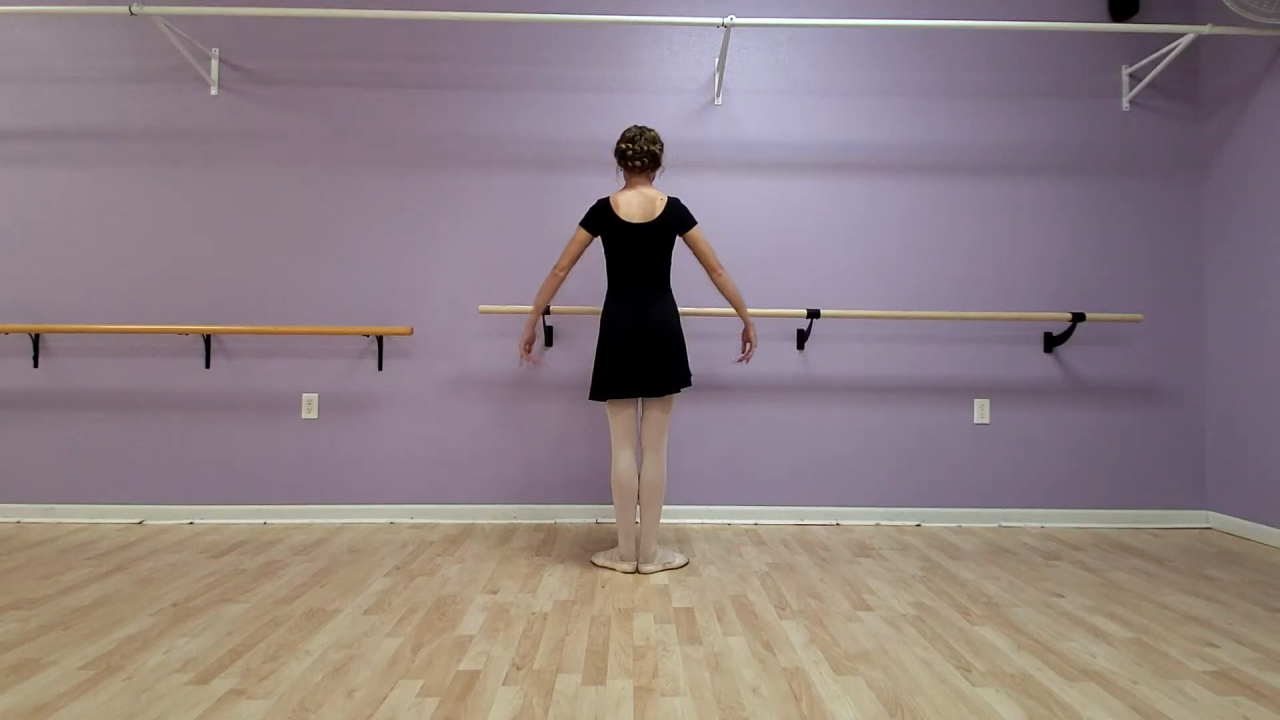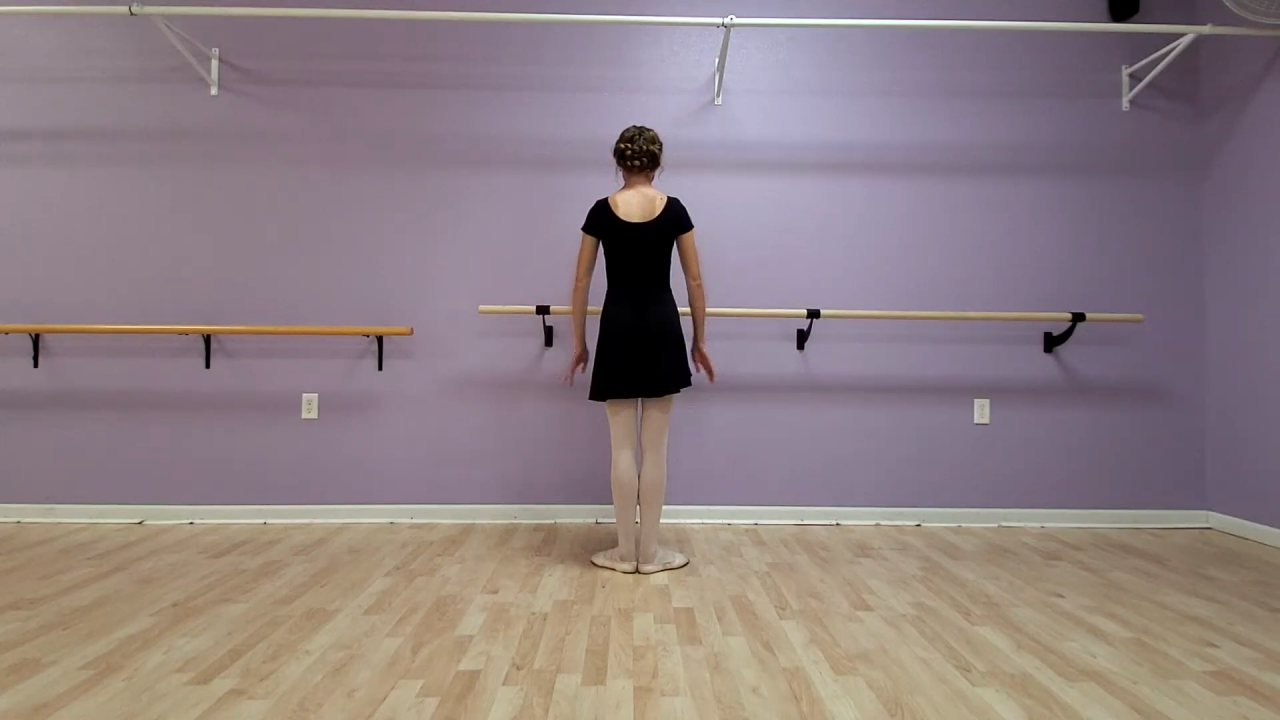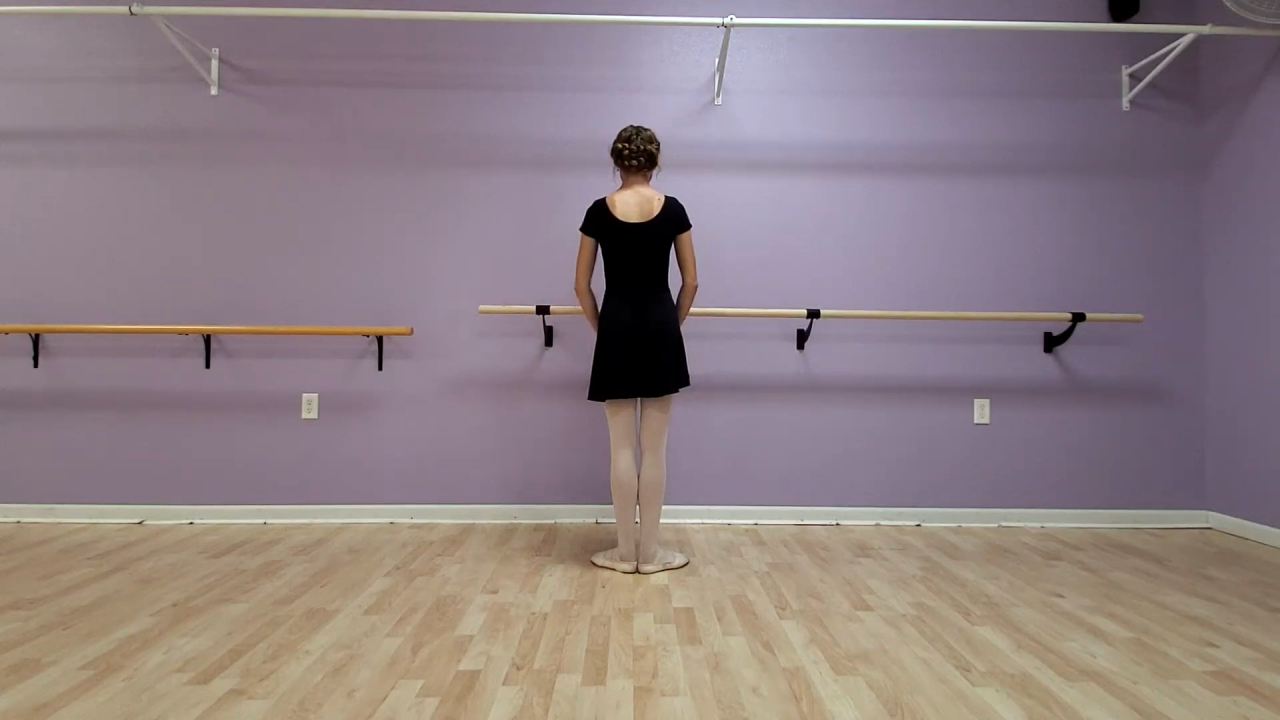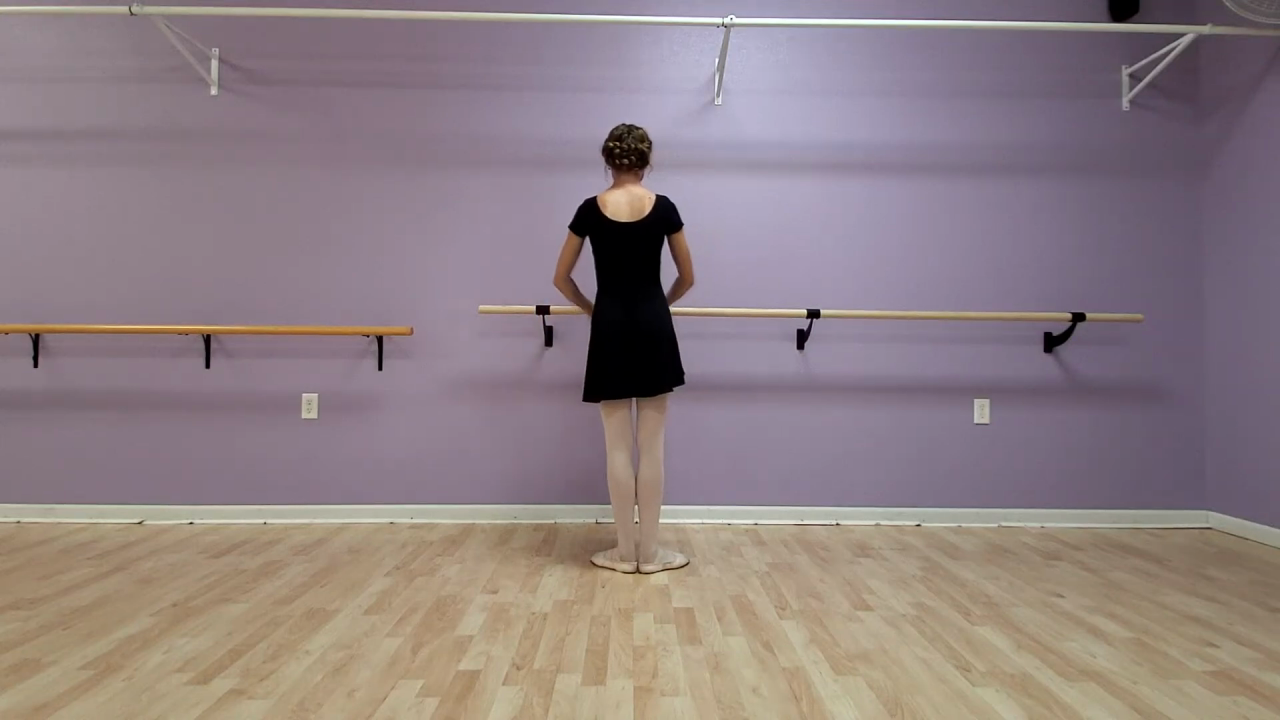
dt=0.5s
person 1, frame 1
left shoulder: (603, 210)
right shoulder: (674, 209)
left elbow: (559, 271)
right elbow: (716, 271)
left wrist: (532, 326)
right wrist: (746, 322)
left hip: (619, 328)
right hip: (661, 328)
left knee: (623, 445)
right knee: (654, 447)
left ankle: (626, 551)
right ankle: (649, 551)
person 1, frame 2
left shoulder: (602, 211)
right shoulder: (673, 209)
left elbow: (581, 284)
right elbow: (695, 281)
left wrist: (578, 342)
right wrist: (700, 340)
left hip: (619, 329)
right hip: (661, 328)
left knee: (622, 446)
right knee: (654, 447)
left ankle: (625, 551)
right ankle: (649, 551)
person 1, frame 3
left shoulder: (599, 211)
right shoulder: (672, 209)
left elbow: (582, 284)
right elbow: (691, 281)
left wrist: (602, 330)
right wrist: (671, 326)
left hip: (617, 328)
right hip: (659, 328)
left knee: (622, 445)
right knee: (654, 446)
left ankle: (625, 551)
right ankle: (649, 551)
person 1, frame 4
left shoulder: (590, 210)
right shoulder: (664, 208)
left elbow: (561, 278)
right elbow: (687, 277)
left hip: (610, 329)
right hip: (653, 328)
left knee: (618, 446)
right knee: (651, 445)
left ankle: (625, 551)
right ankle: (649, 551)
